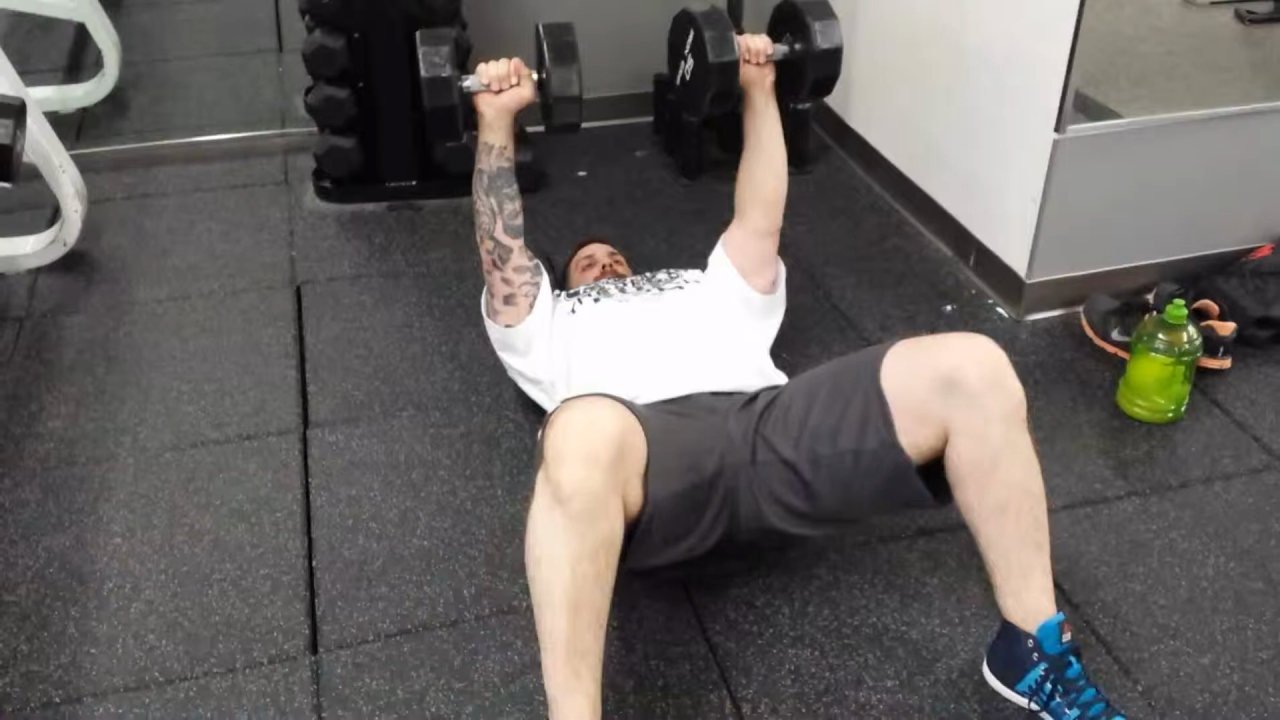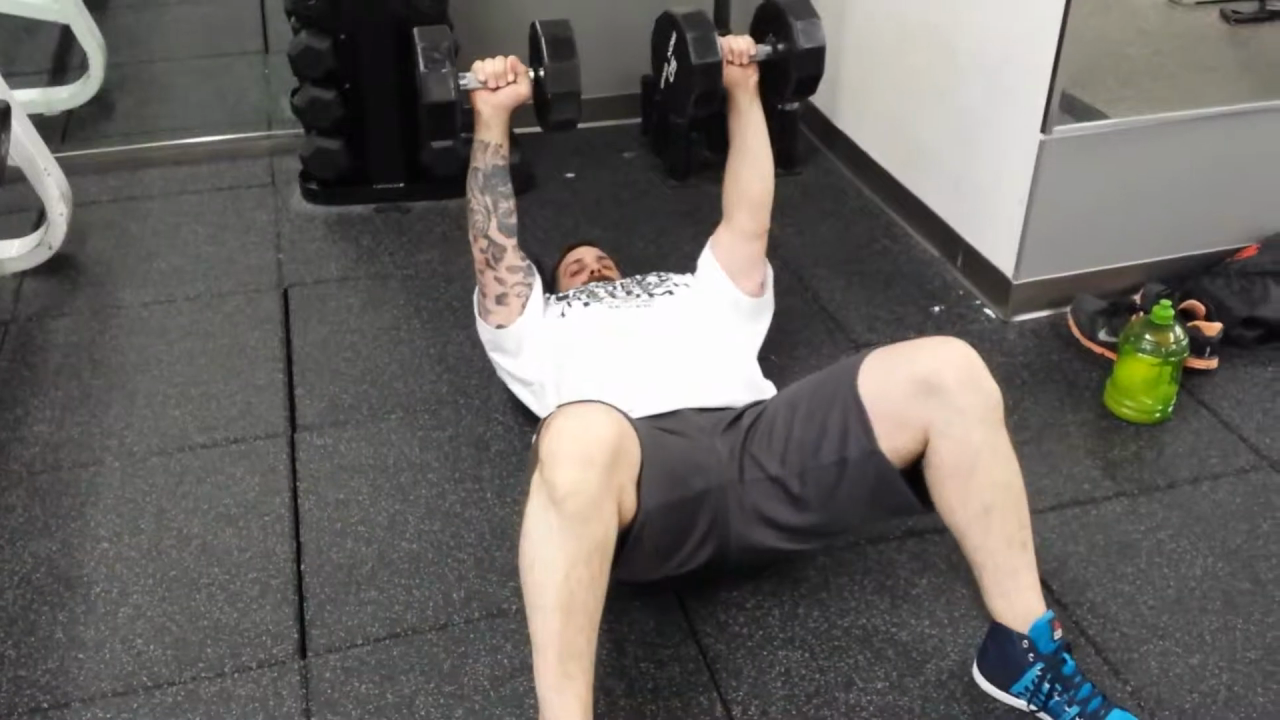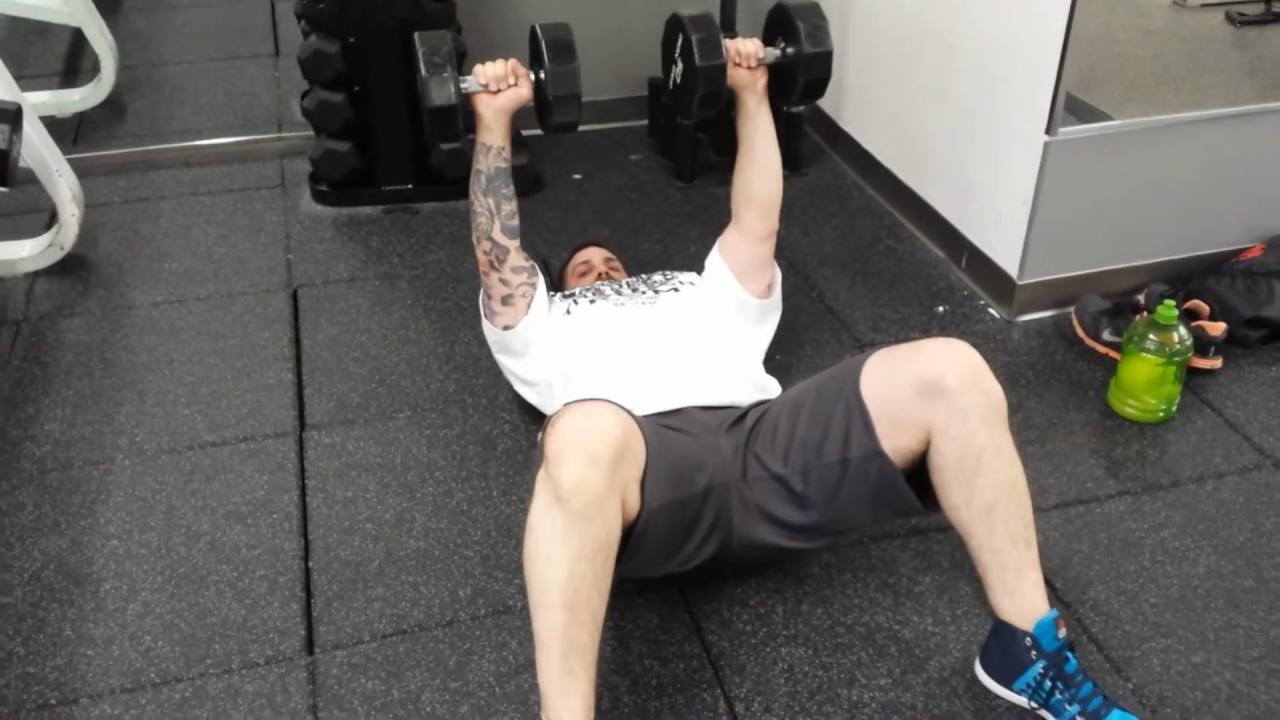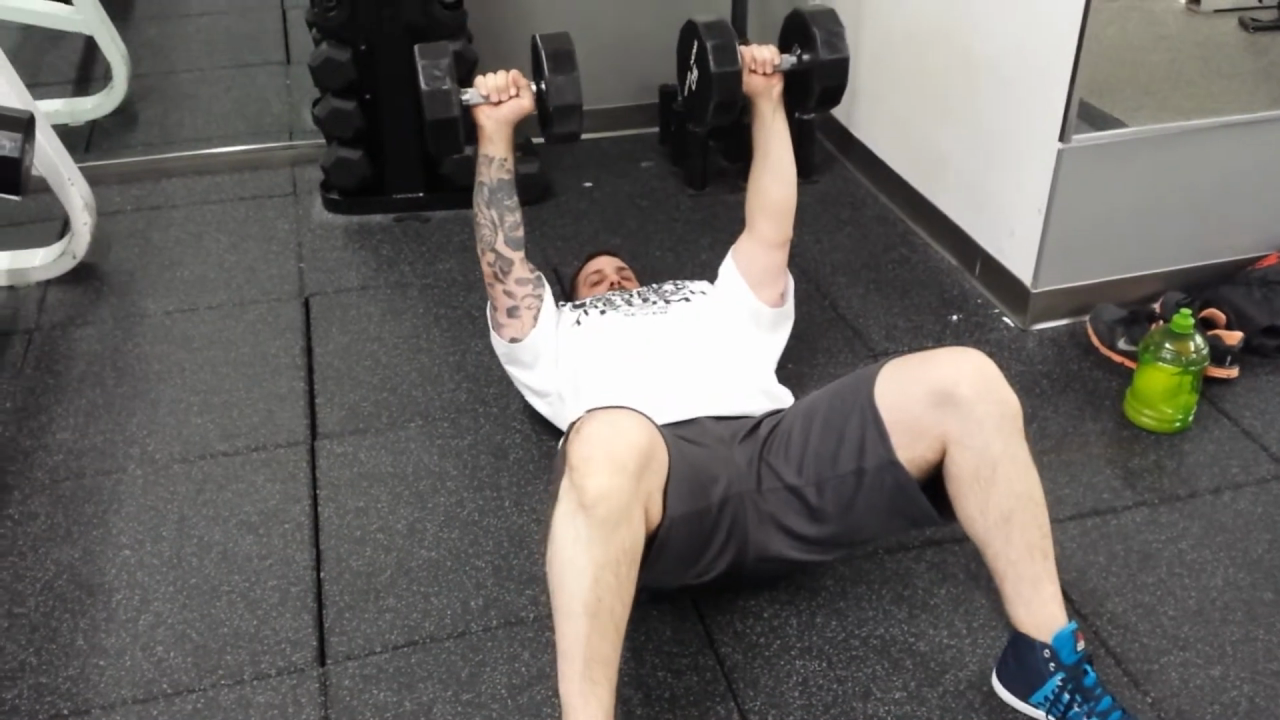
dt=0.4s
person 1, frame 1
left shoulder: (710, 294)
right shoulder: (550, 324)
left elbow: (760, 221)
right elbow: (501, 251)
left wrist: (758, 89)
right wrist: (496, 117)
left hip: (771, 425)
right hip: (650, 446)
left knee: (971, 369)
right knee: (584, 436)
left ankle: (1034, 645)
person 1, frame 2
left shoulder: (696, 296)
right shoulder: (542, 328)
left elbow: (746, 224)
right elbow: (494, 252)
left wrist: (743, 93)
right wrist: (492, 116)
left hip: (760, 440)
right hip: (640, 464)
left knee: (946, 372)
right knee: (580, 440)
left ankle: (1024, 646)
person 1, frame 3
left shoulder: (703, 296)
right shoulder: (549, 324)
left elbow: (755, 225)
right elbow: (497, 252)
left wrist: (751, 94)
right wrist: (494, 119)
left hip: (763, 439)
right hip: (645, 458)
left knee: (950, 373)
right knee: (584, 438)
left ankle: (1028, 644)
person 1, frame 4
left shoulder: (715, 304)
right shoulder: (559, 337)
left elbow: (769, 234)
right elbow: (503, 265)
left wrist: (766, 102)
right wrist: (495, 132)
left hip: (777, 450)
right hip: (655, 472)
left knee: (965, 383)
right knee: (608, 447)
left ankle: (1046, 655)
